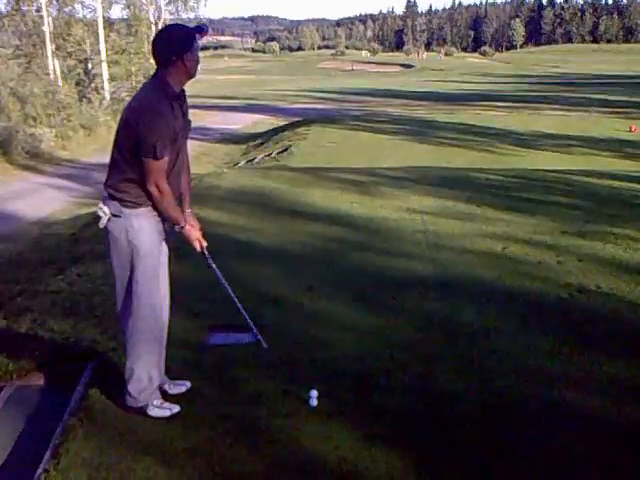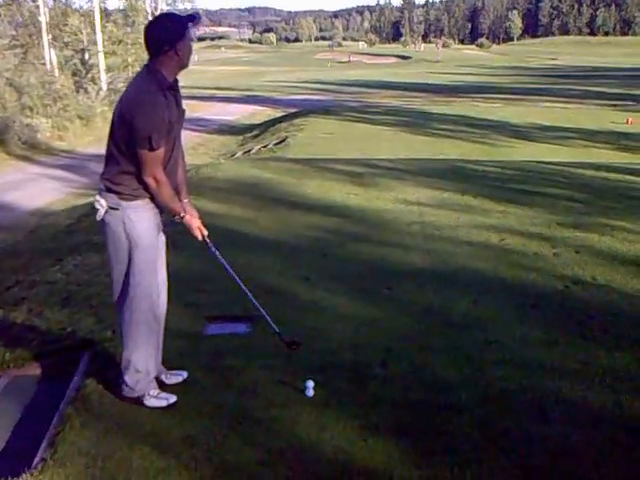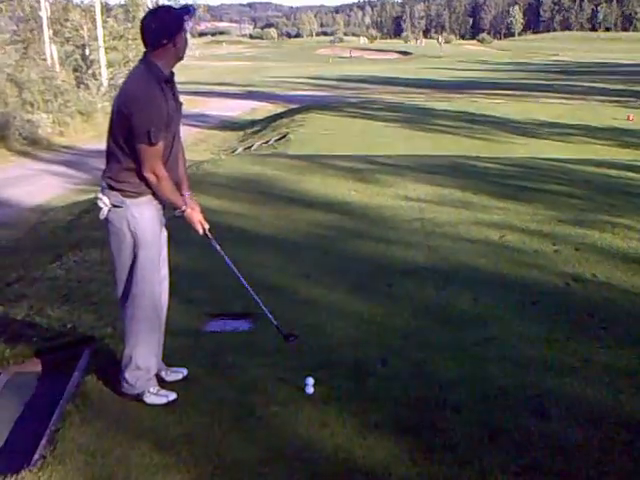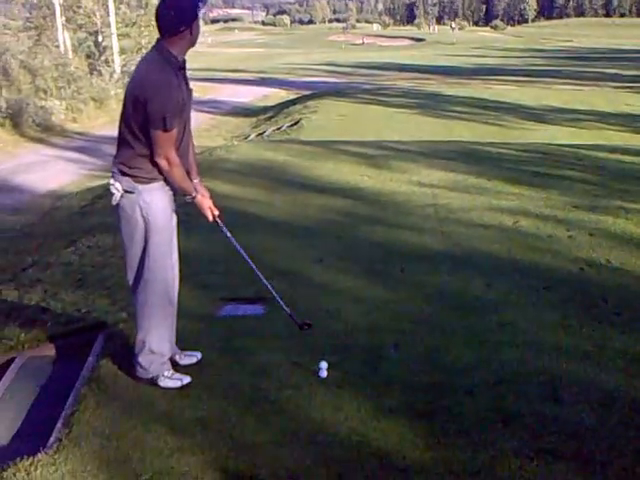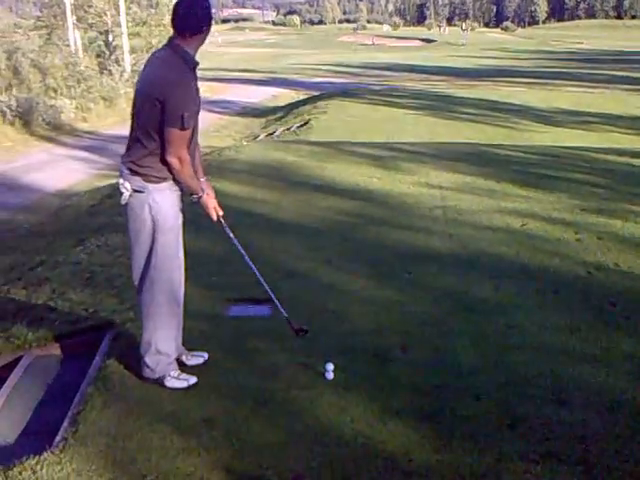
dt=0.3s
person 1, frame 1
left shoulder: (176, 96)
right shoulder: (153, 109)
left elbow: (181, 156)
right elbow: (155, 184)
left wrist: (188, 211)
right wrist: (183, 225)
left hip: (150, 211)
right hip: (132, 214)
left knee: (157, 301)
right knee: (145, 305)
left ankle: (154, 376)
right ankle: (140, 393)
person 1, frame 2
left shoulder: (168, 86)
right shoulder: (147, 99)
left elbow: (175, 148)
right elbow: (152, 175)
left wrist: (186, 200)
right wrist: (182, 214)
left hip: (146, 202)
right hip: (130, 206)
left knee: (154, 292)
right knee: (142, 296)
left ankle: (151, 366)
right ankle: (137, 382)
person 1, frame 3
left shoulder: (163, 80)
right shoulder: (145, 94)
left elbow: (174, 142)
right elbow: (152, 169)
left wrist: (187, 194)
right wrist: (184, 208)
left hip: (148, 200)
right hip: (132, 203)
left knee: (155, 289)
right knee: (144, 293)
left ankle: (151, 364)
right ankle: (137, 379)
person 1, frame 4
left shoulder: (170, 65)
right shoulder: (161, 81)
left elbow: (181, 132)
right elbow: (164, 156)
left wrist: (196, 180)
right wrist: (193, 194)
left hip: (155, 184)
right hip: (143, 188)
left knee: (165, 273)
right knee: (155, 278)
left ankle: (165, 347)
right ankle: (151, 362)
person 1, frame 5
left shoulder: (166, 59)
right shoulder: (180, 81)
right elbow: (175, 156)
left wrist: (202, 180)
right wrist: (200, 193)
left hip: (155, 181)
right hip: (152, 186)
left knee: (170, 274)
right knee: (160, 277)
left ankle: (170, 347)
right ankle: (158, 363)
